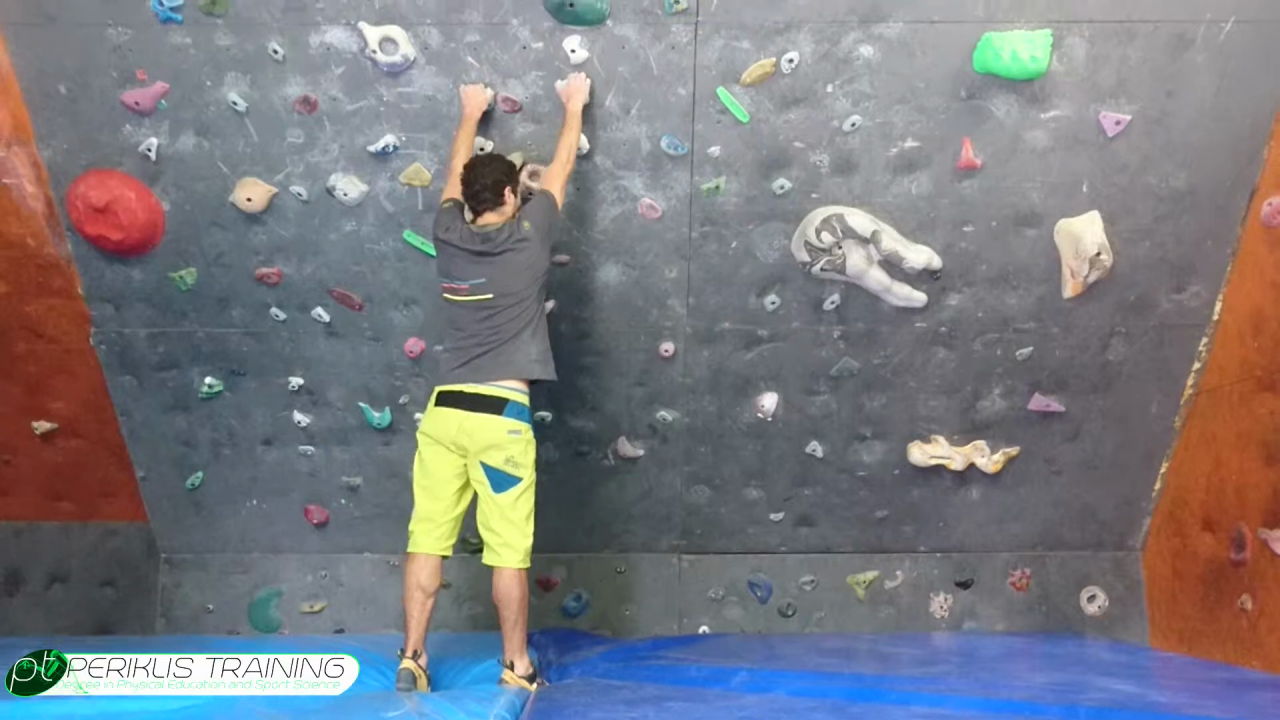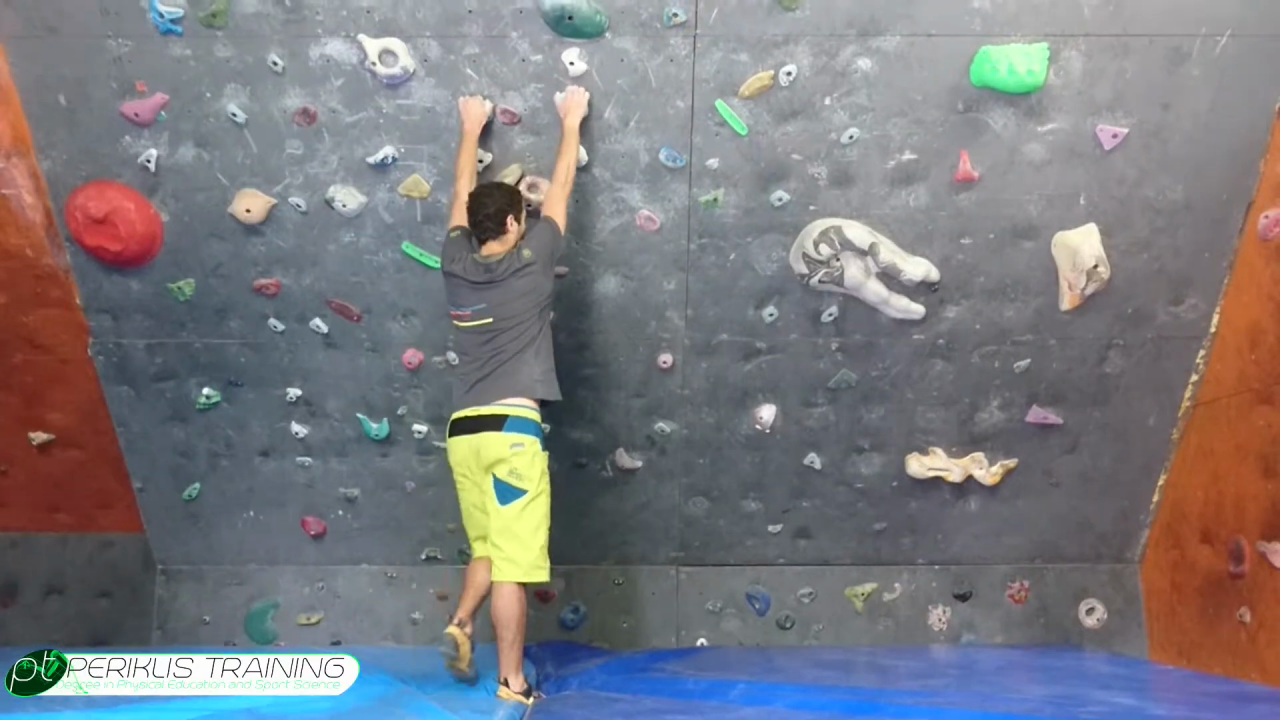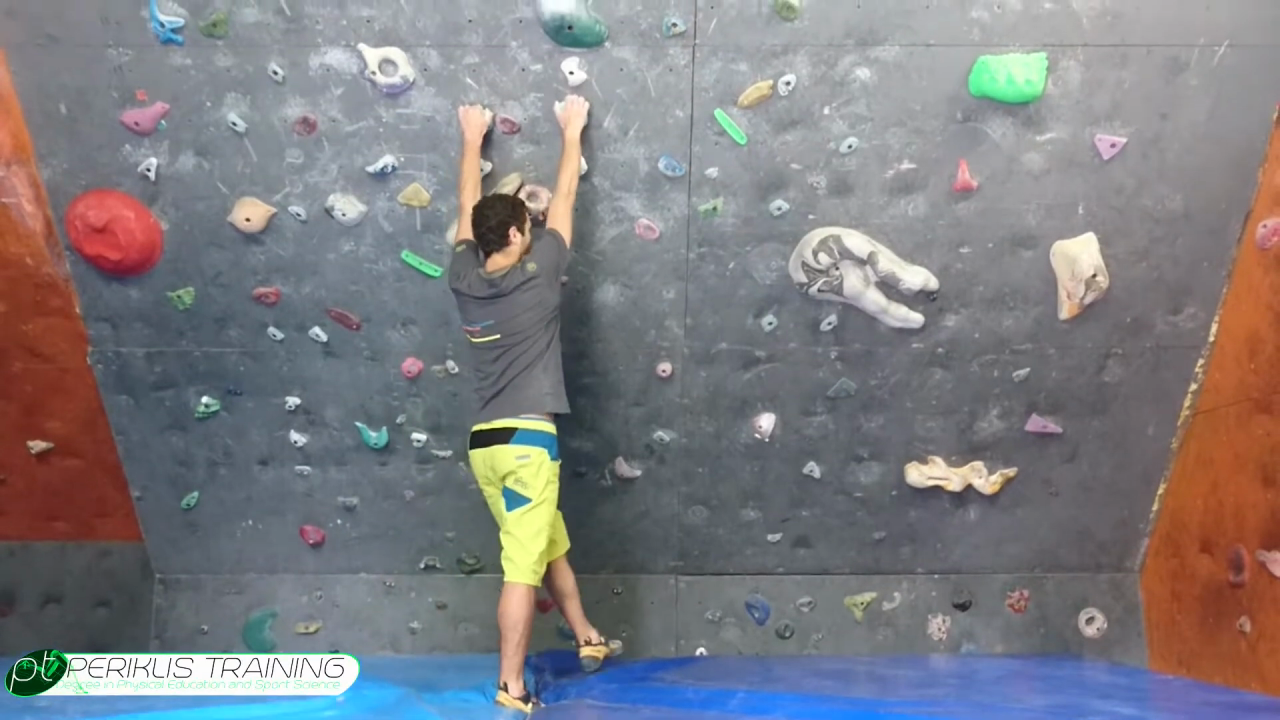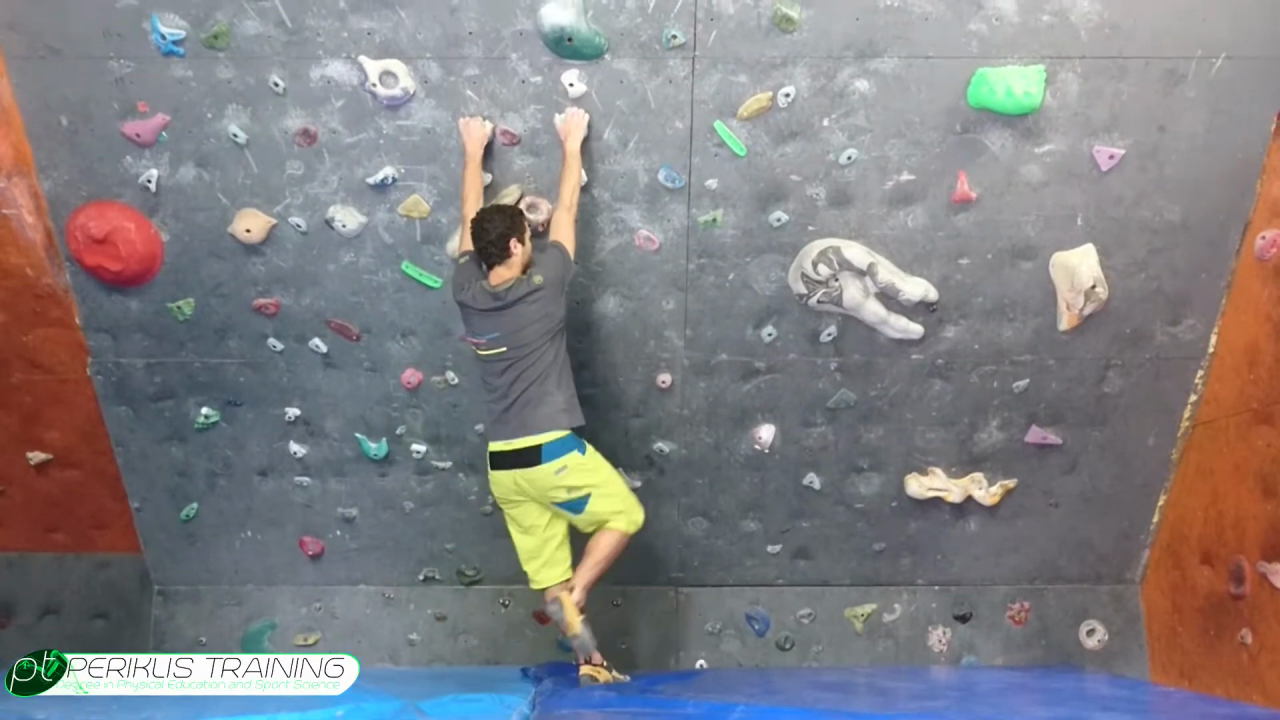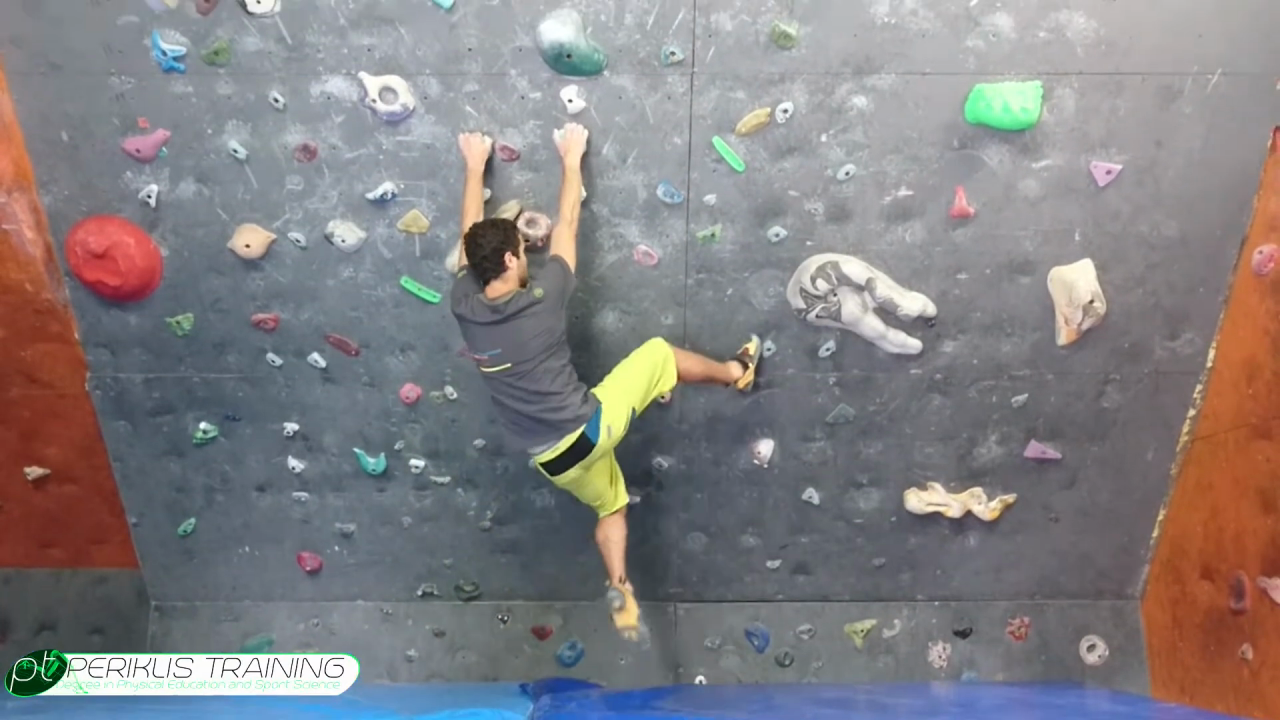
dt=0.5s
person 1, frame 1
left shoulder: (448, 237)
right shoulder: (527, 236)
left elbow: (456, 174)
right elbow: (561, 169)
left wrist: (471, 113)
right wrist: (574, 106)
left hip: (444, 410)
right hip: (501, 412)
left knee: (427, 538)
right knee: (509, 548)
left ankle: (410, 659)
right ankle: (516, 665)
person 1, frame 2
left shoulder: (455, 264)
right shoulder: (532, 262)
left elbow: (463, 196)
right elbow: (560, 190)
left wrist: (472, 128)
right wrist: (571, 123)
left hip: (463, 430)
right hip: (513, 428)
left knee: (490, 547)
right knee: (515, 561)
left ankle: (460, 625)
right ankle: (512, 682)
person 1, frame 3
left shoulder: (463, 279)
right shoulder: (536, 275)
left elbow: (468, 208)
right elbow: (564, 200)
left wrist: (472, 139)
right wrist: (571, 133)
left hip: (483, 442)
right hip: (526, 440)
left knee: (552, 545)
right knee: (523, 567)
left ankle: (588, 640)
right ankle: (511, 688)
person 1, frame 4
left shoulder: (465, 291)
right shoulder: (543, 286)
left elbow: (470, 220)
right elbow: (565, 212)
left wrist: (474, 149)
right wrist: (572, 143)
left hip: (503, 461)
right hip: (553, 449)
left knee: (549, 565)
right knee: (624, 517)
left ankle: (589, 660)
right ankle: (575, 599)
person 1, frame 5
left shoulder: (464, 305)
right shoulder: (542, 300)
left elbow: (471, 233)
right elbow: (567, 226)
left wrist: (475, 165)
right wrist: (571, 158)
left hip: (551, 456)
right hip: (589, 426)
left knee: (610, 506)
right knee: (660, 353)
left ankle: (619, 588)
right ankle: (734, 371)
